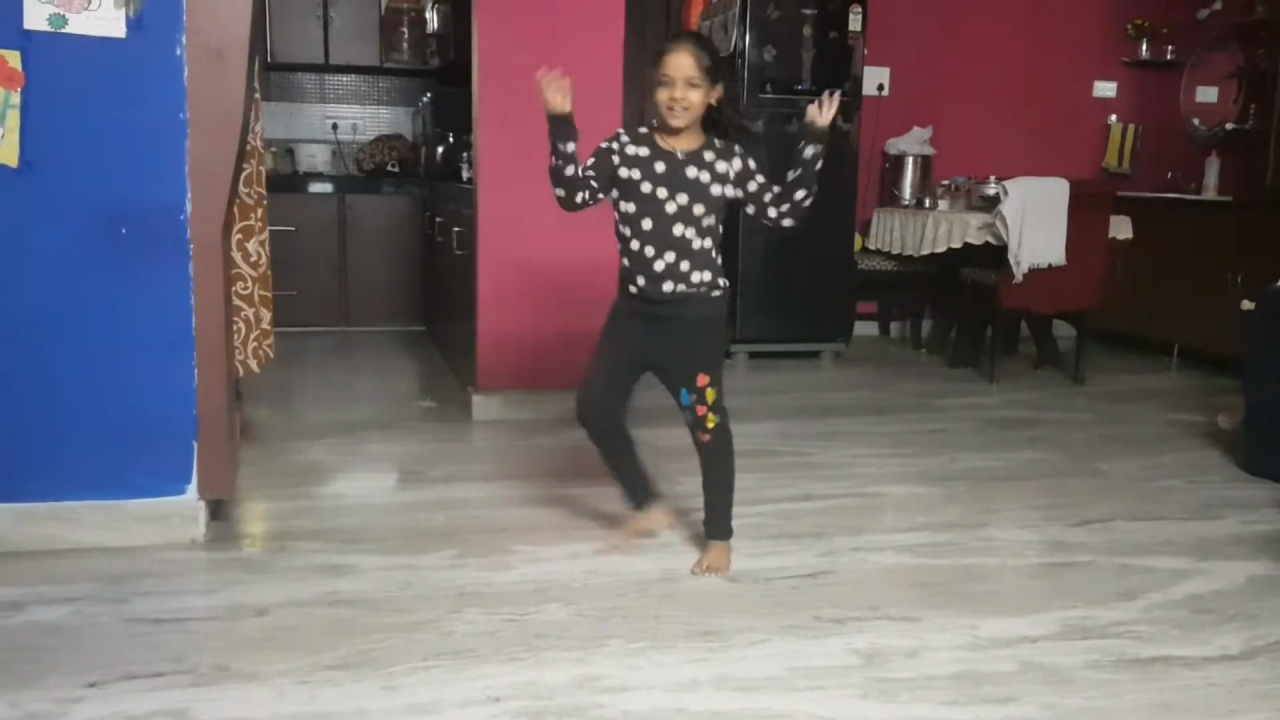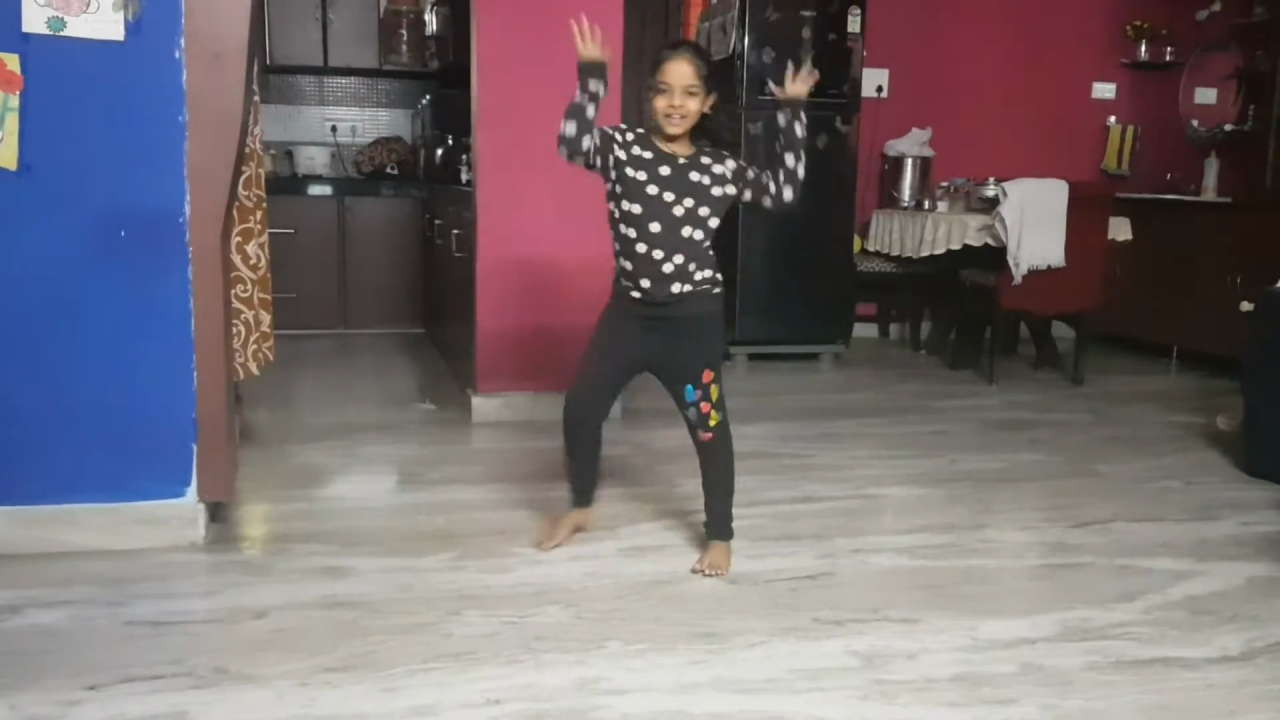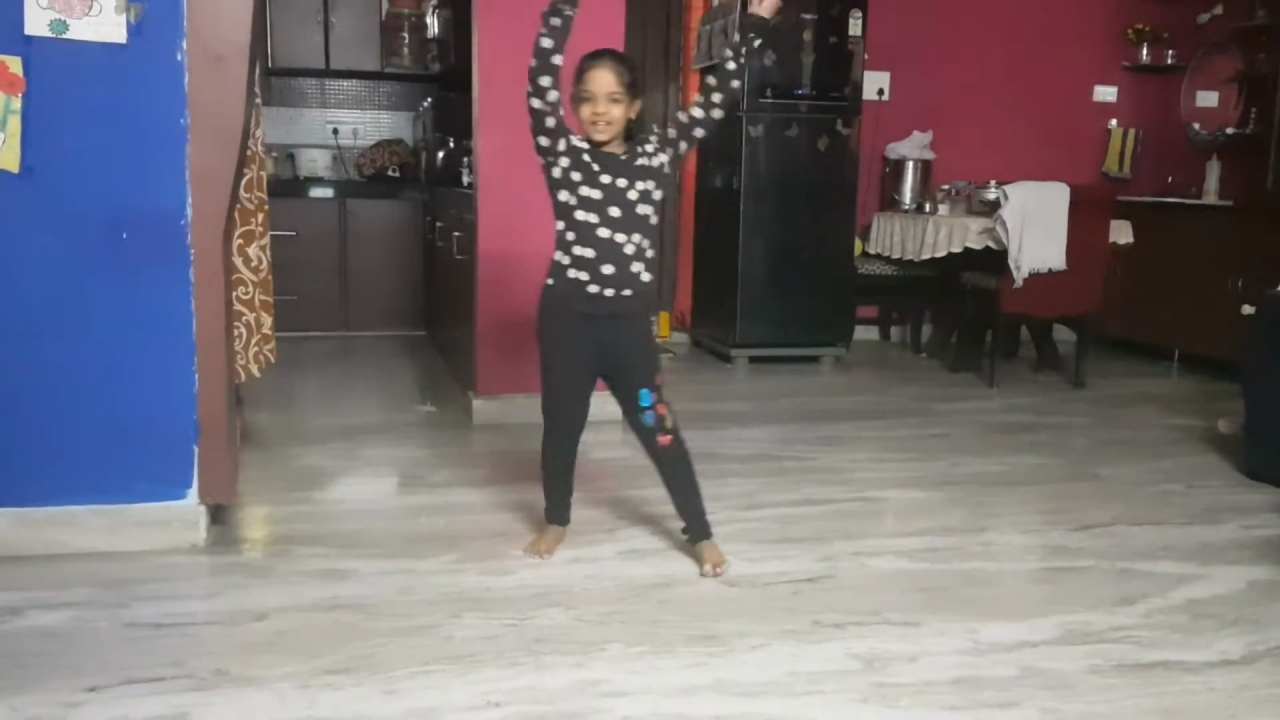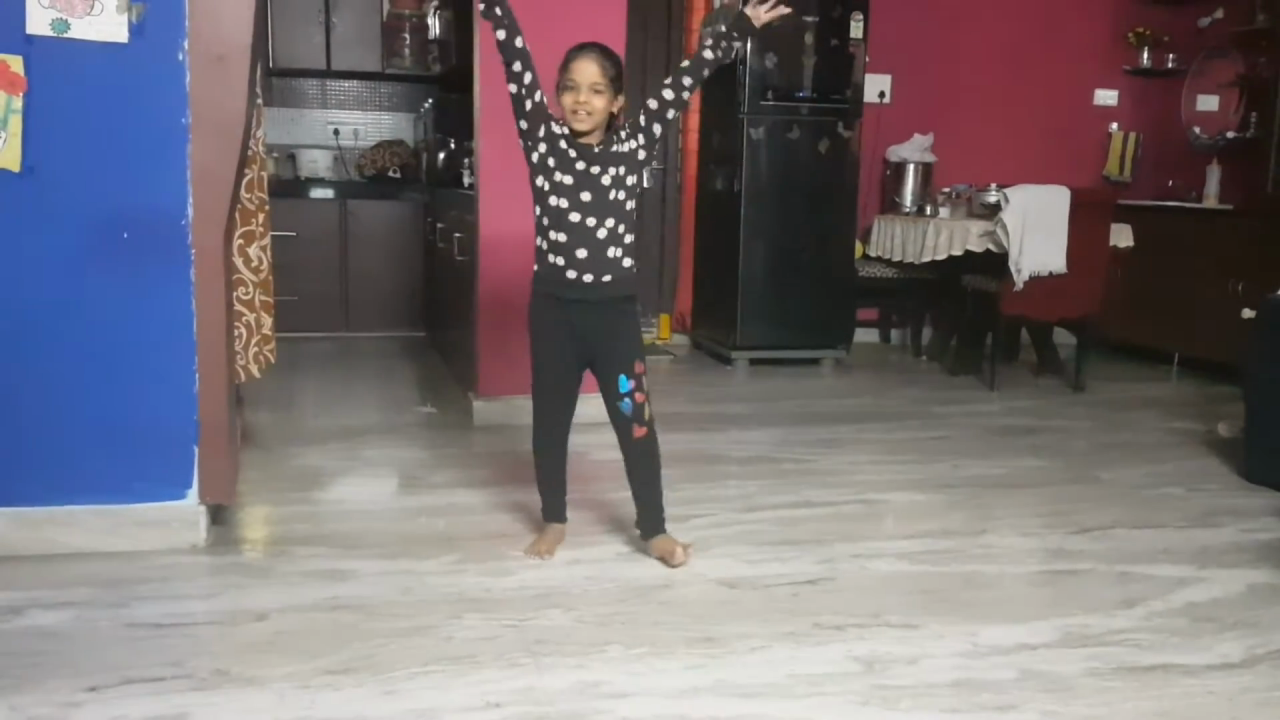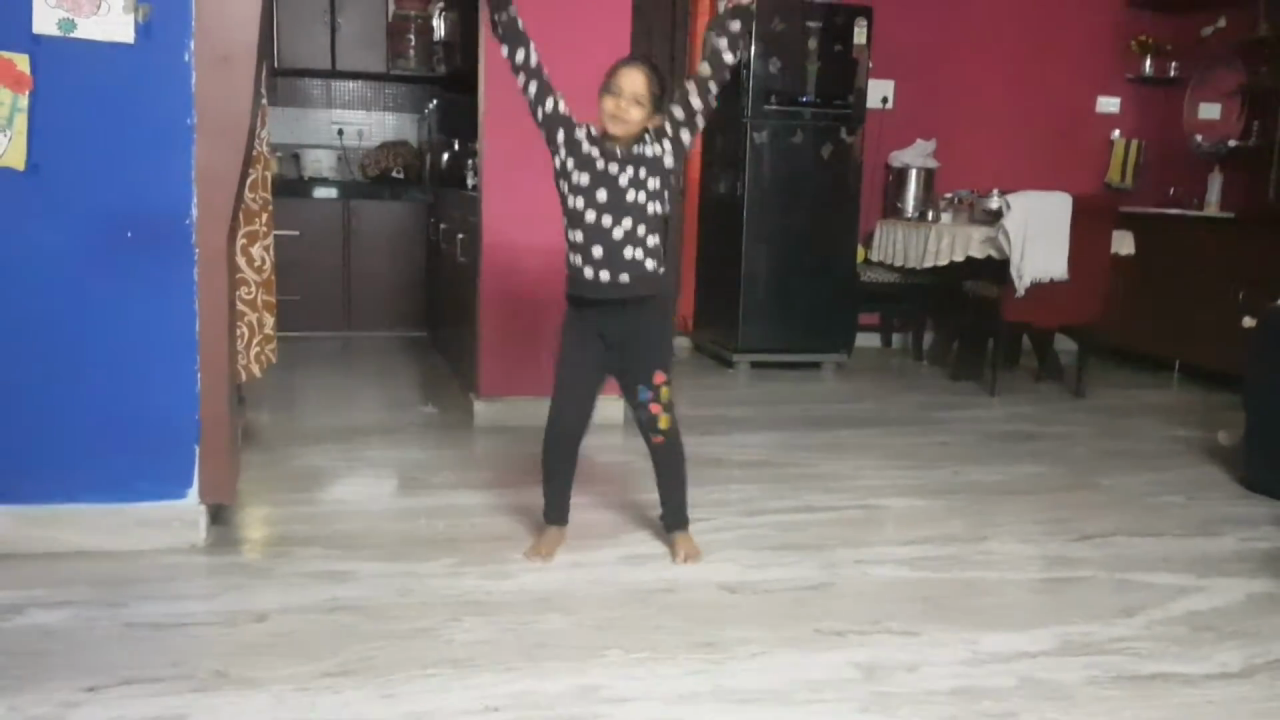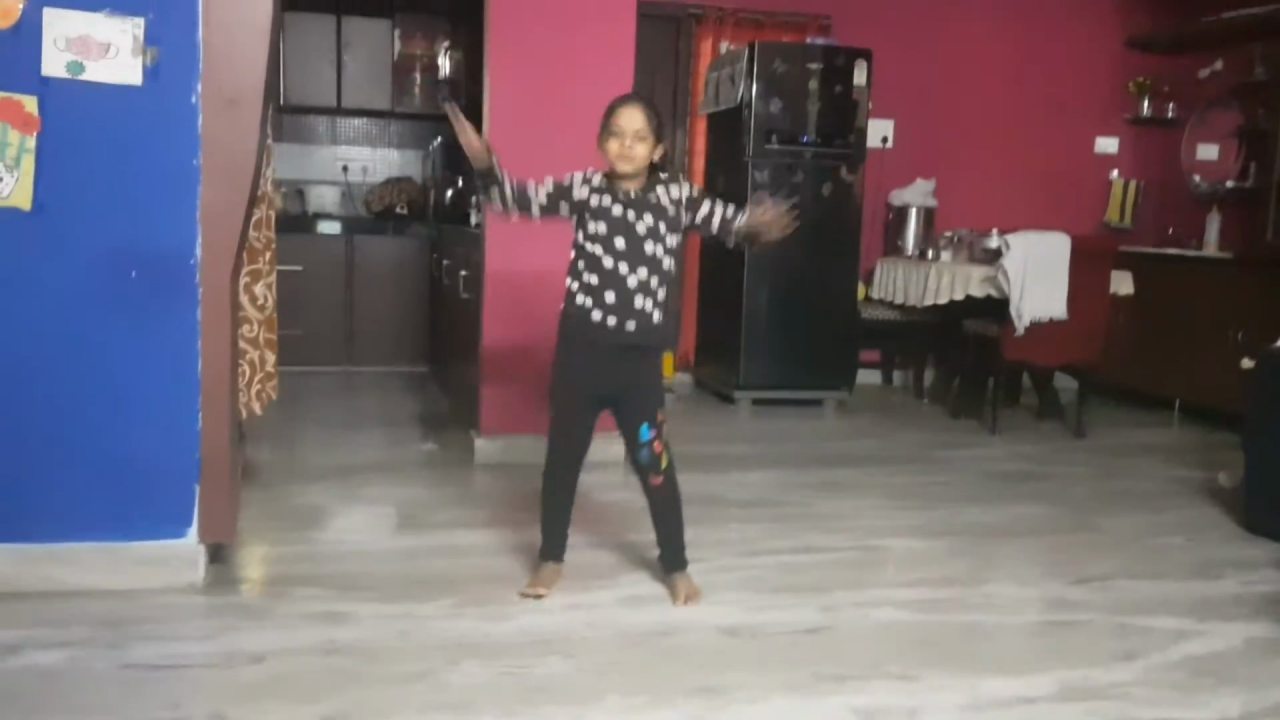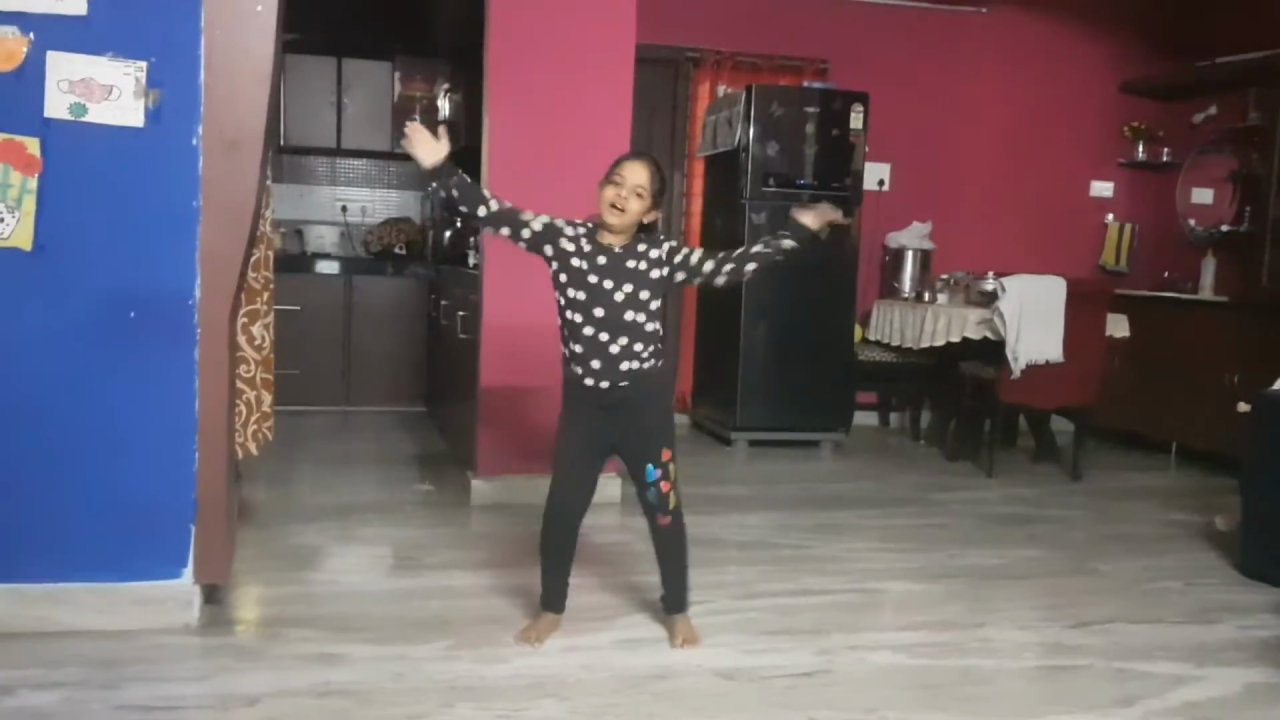
dt=0.3s
person 1, frame 1
left shoulder: (727, 162)
right shoulder: (624, 147)
left elbow: (781, 211)
right elbow: (571, 194)
left wrist: (813, 142)
right wrist: (561, 122)
left hip: (694, 315)
right hip: (632, 310)
left knee: (708, 425)
right knee: (594, 407)
left ankle: (719, 536)
right ankle: (648, 507)
person 1, frame 2
left shoulder: (718, 167)
right shoulder: (620, 147)
left elbow: (781, 190)
right elbow: (572, 143)
left wrist: (791, 112)
right wrist: (592, 70)
left hip: (692, 317)
right hip: (629, 311)
left knee: (708, 425)
right knee: (581, 405)
left ankle: (719, 535)
right ankle: (580, 505)
person 1, frame 3
left shoulder: (656, 155)
right shoulder: (560, 152)
left elbow: (709, 103)
right elbow: (544, 76)
left hip: (628, 318)
right hip: (566, 315)
left knee: (658, 428)
right knee: (561, 424)
left ankle: (700, 533)
right ankle: (555, 520)
person 1, frame 4
left shoulder: (634, 144)
right shoulder: (541, 139)
left elbow: (682, 83)
right elbow: (515, 62)
left hip: (614, 308)
right hip: (554, 306)
left knee: (635, 421)
right knee: (551, 418)
left ankle: (654, 529)
right ankle: (553, 520)
person 1, frame 5
left shoulder: (663, 150)
right shoulder: (573, 143)
left elbow: (708, 78)
right elbow: (529, 72)
left hip: (646, 312)
right hip: (587, 314)
left knee: (659, 426)
right knee: (564, 424)
left ankle: (677, 526)
right ankle: (554, 522)
person 1, frame 6
left shoulder: (676, 198)
right shoulder: (582, 188)
left elbow: (730, 220)
right elbow: (515, 198)
left wrist: (761, 220)
right wrist: (482, 160)
left hip: (638, 356)
right hip: (579, 355)
left knee: (655, 464)
right knee: (562, 459)
left ankle: (676, 566)
right ankle: (550, 560)
person 1, frame 7
left shoulder: (664, 254)
right shoulder: (564, 236)
left elbow: (731, 268)
right elbow: (497, 216)
left wrist: (797, 229)
right wrist: (442, 168)
left hip: (647, 403)
right hip: (585, 401)
left knee: (664, 508)
right knee: (562, 509)
left ankle: (677, 608)
right ankle: (551, 608)
